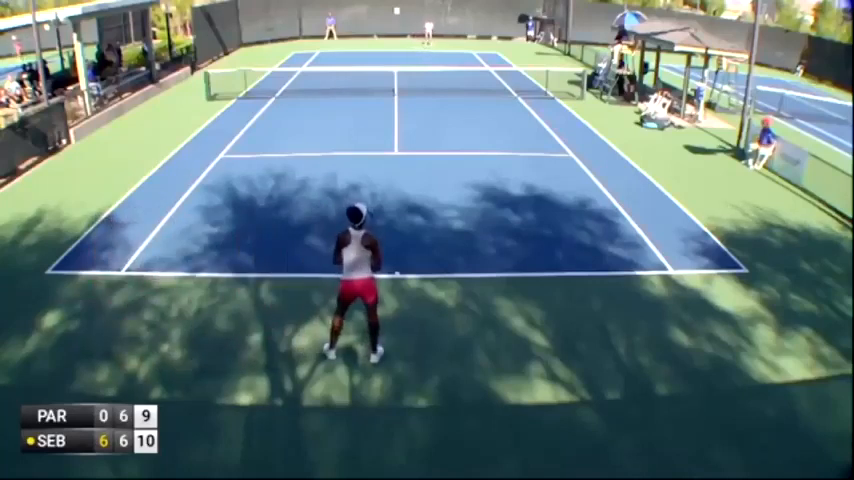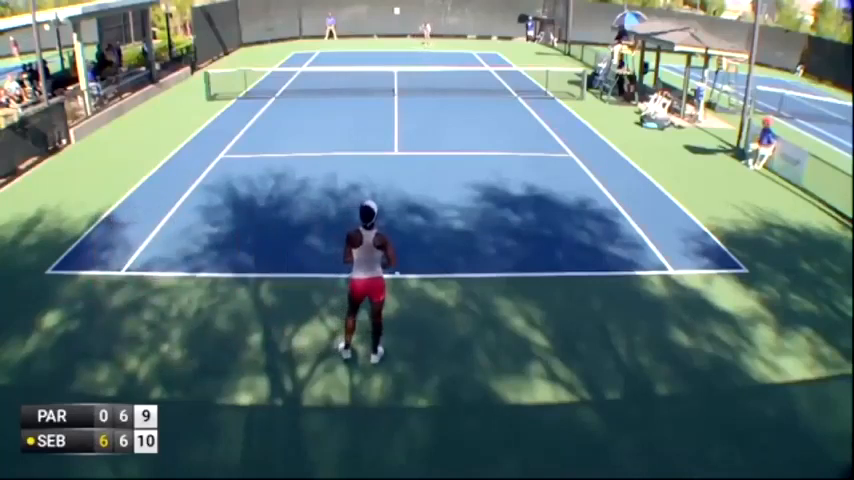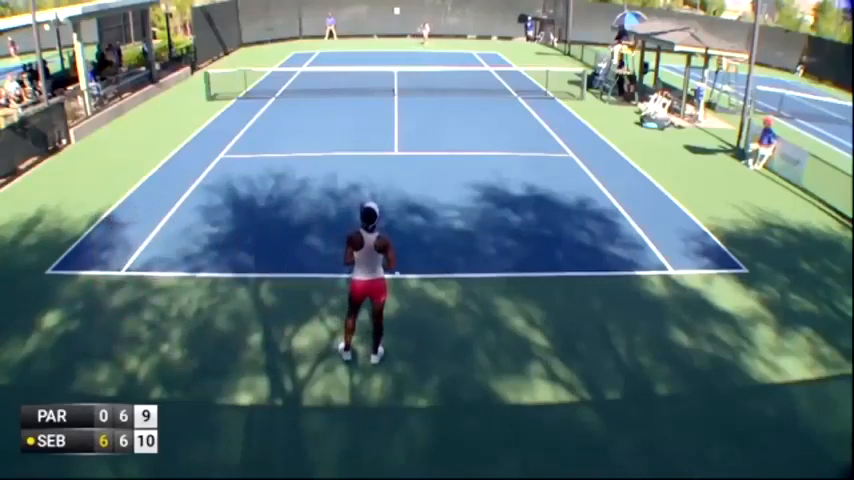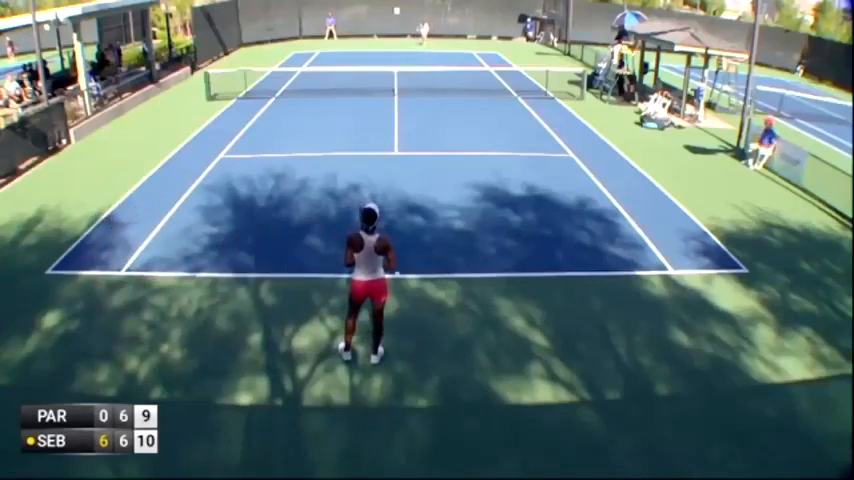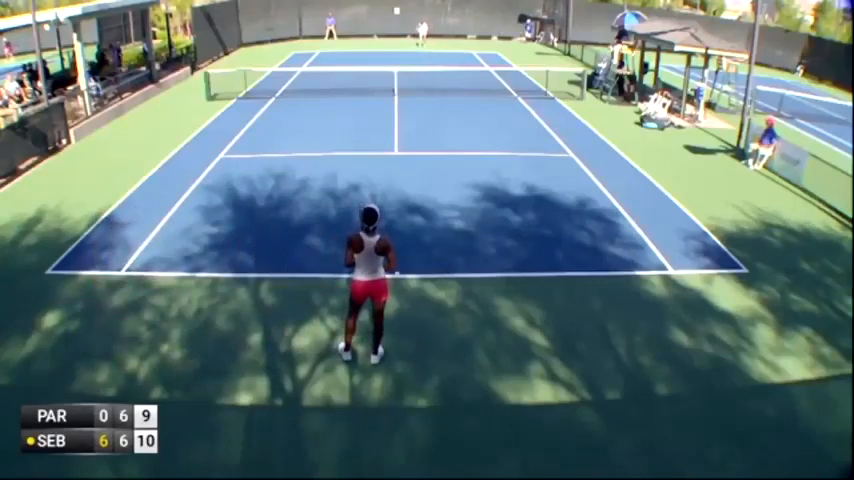
dt=0.3s
person 1, frame 1
left shoulder: (342, 237)
right shoulder: (370, 239)
left elbow: (336, 260)
right elbow: (377, 265)
left hip: (348, 283)
right hip: (367, 282)
left knee: (339, 314)
right knee: (372, 316)
left ankle: (331, 349)
right ankle: (374, 352)
person 1, frame 2
left shoulder: (352, 236)
right shoulder: (381, 239)
left elbow: (347, 259)
right elbow: (392, 262)
left hip: (357, 282)
right hip: (376, 282)
left knee: (351, 314)
right knee: (376, 317)
left ankle: (346, 348)
right ankle: (375, 353)
person 1, frame 3
left shoulder: (353, 238)
right shoulder: (383, 241)
left elbow: (348, 261)
right elbow: (392, 265)
left hip: (358, 283)
right hip: (377, 283)
left knee: (351, 315)
right knee: (377, 318)
left ankle: (346, 349)
right ankle: (375, 353)
person 1, frame 4
left shoulder: (353, 239)
right shoulder: (383, 242)
left elbow: (348, 262)
right elbow: (392, 266)
left hip: (359, 283)
right hip: (378, 283)
left knee: (352, 315)
right knee: (378, 318)
left ankle: (346, 349)
right ankle: (375, 353)
person 1, frame 5
left shoulder: (353, 239)
right shoulder: (384, 242)
left elbow: (348, 262)
right elbow: (392, 266)
right wrist: (379, 264)
left hip: (359, 283)
right hip: (378, 283)
left knee: (352, 315)
right knee: (378, 318)
left ankle: (346, 349)
right ankle: (375, 353)
